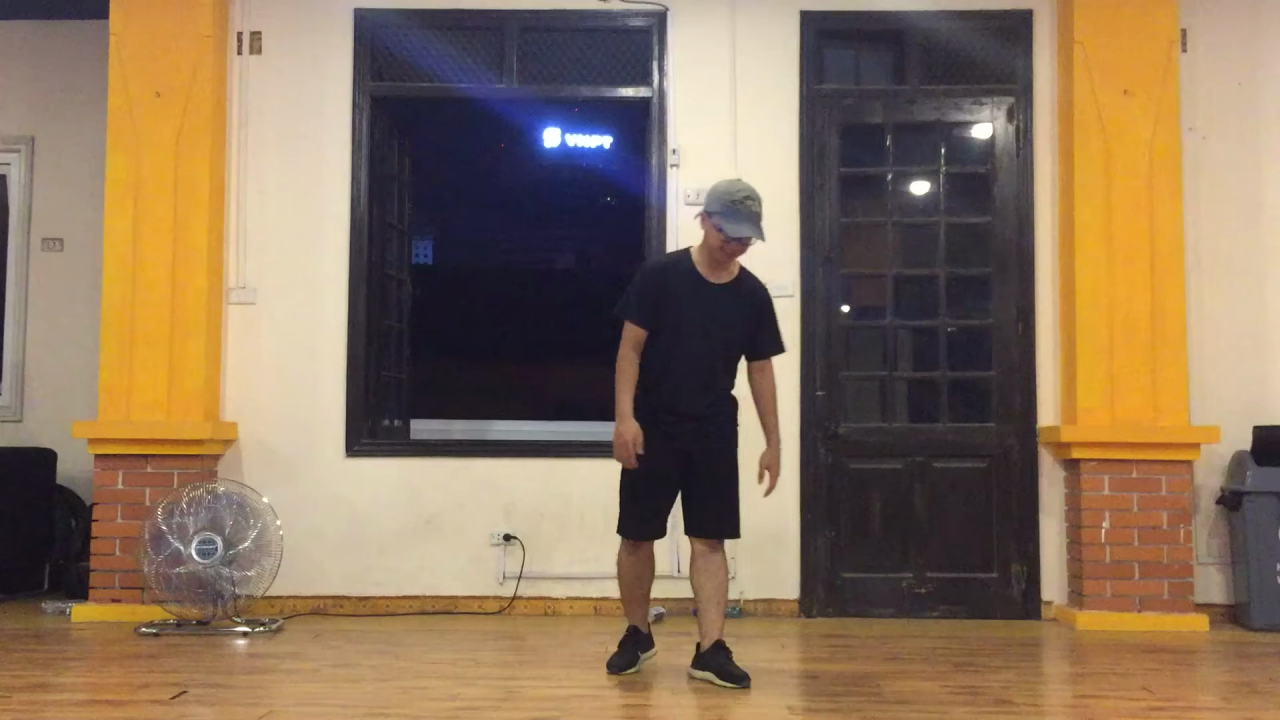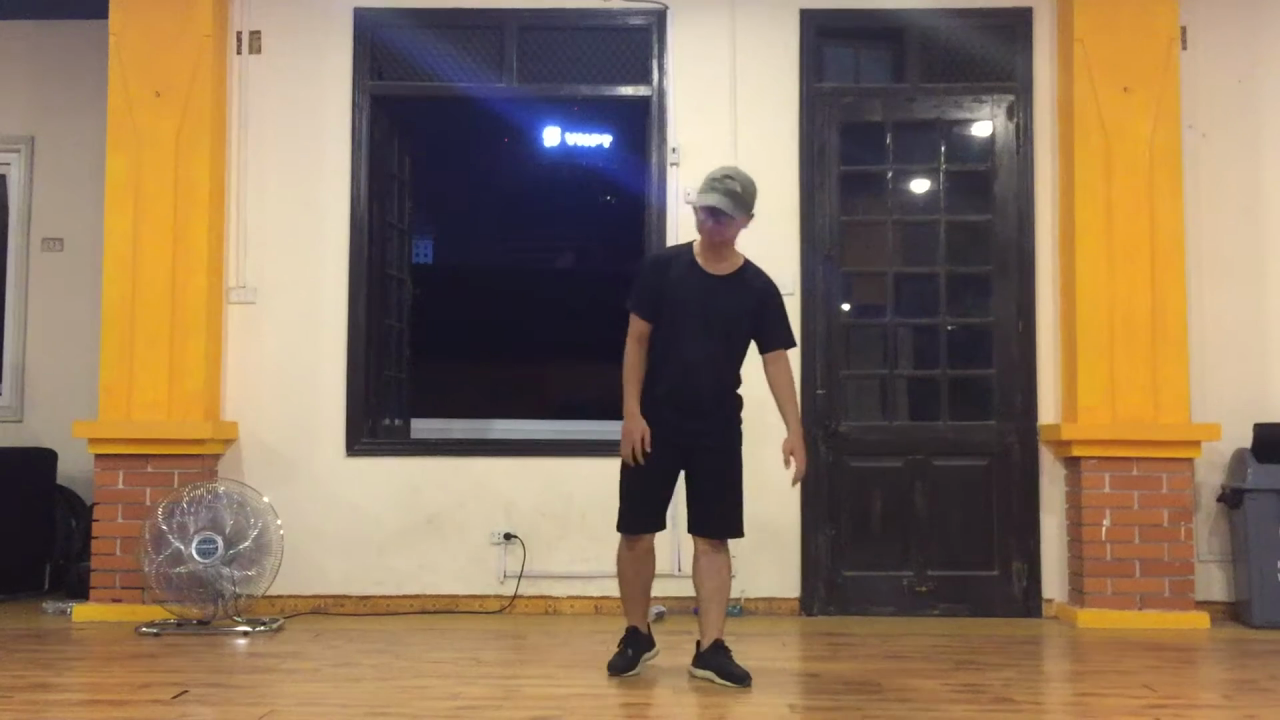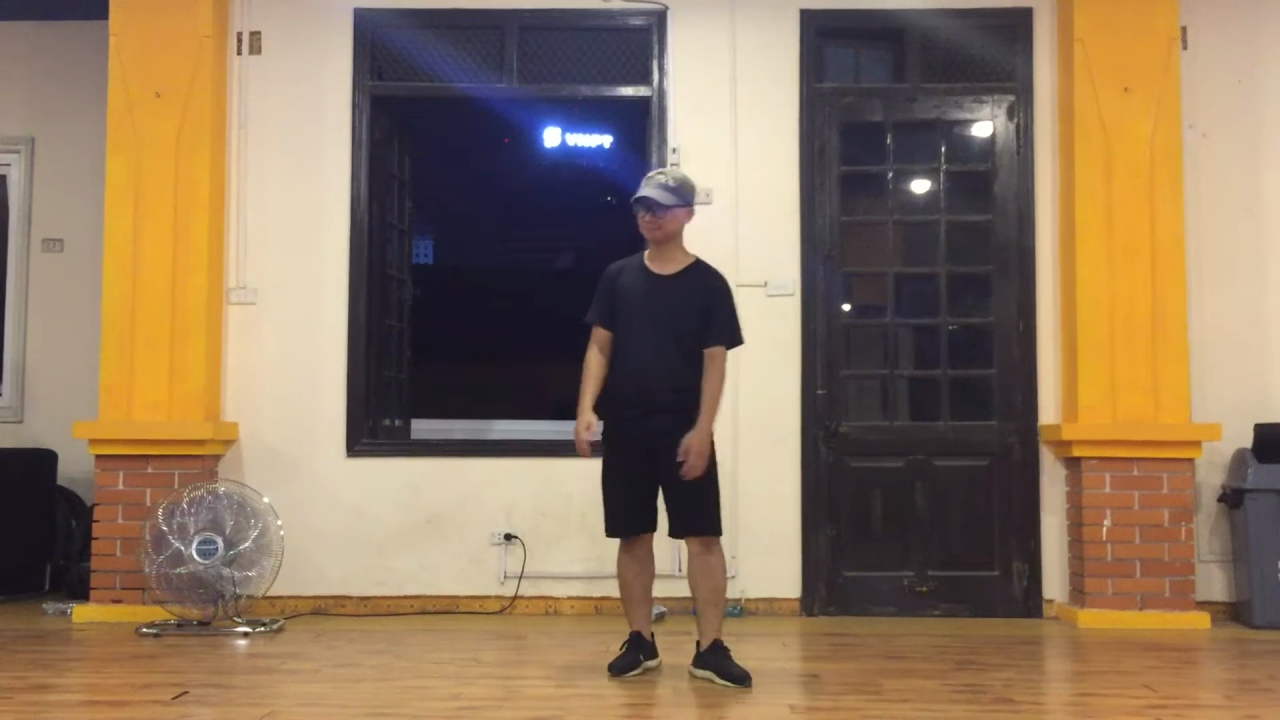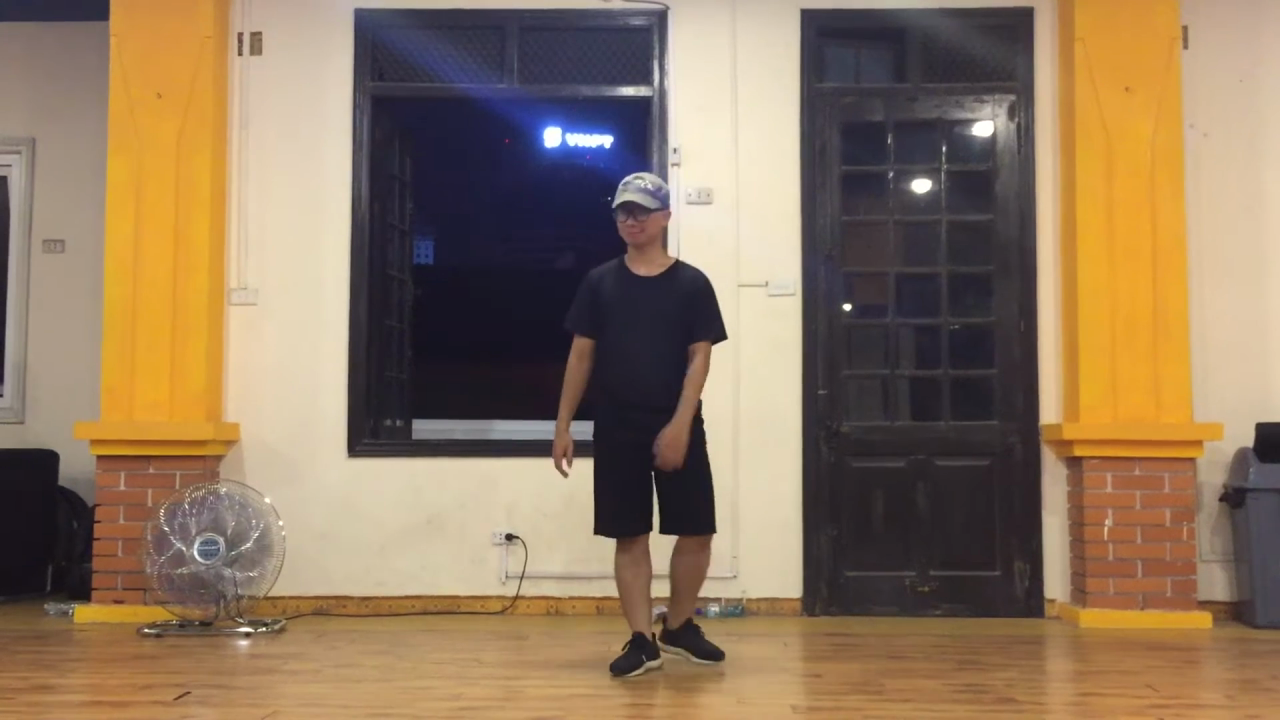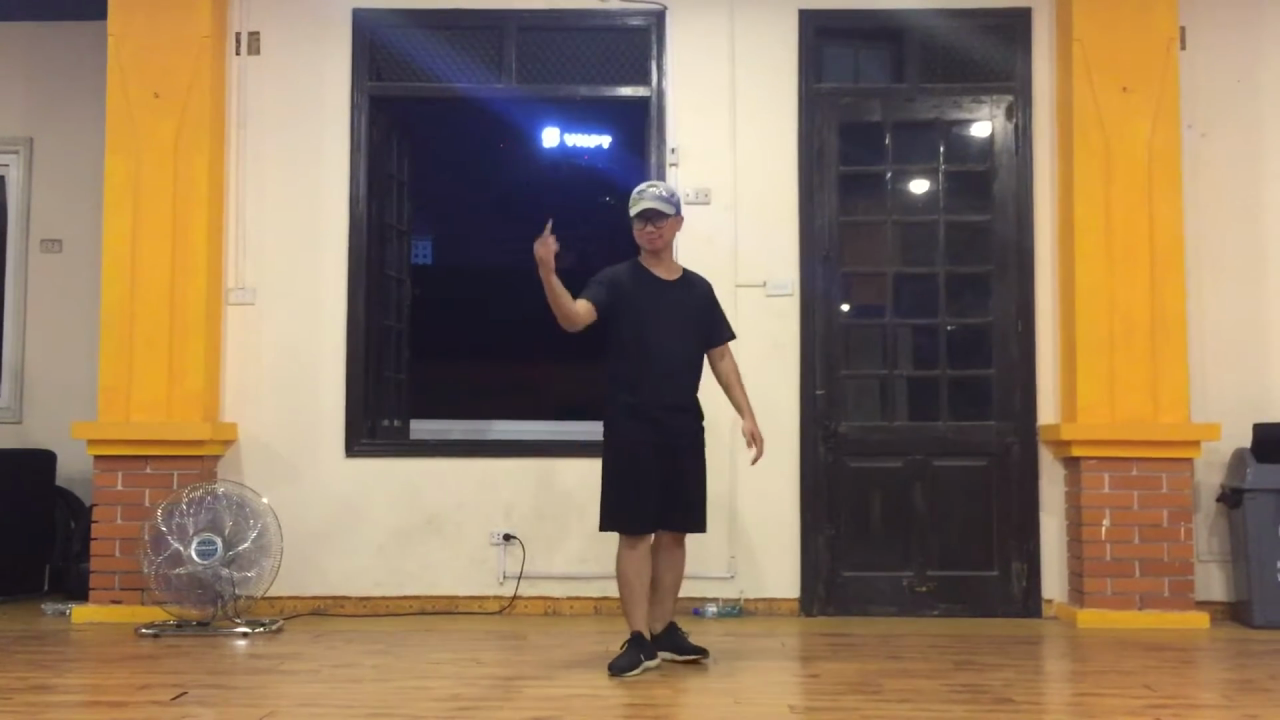
dt=0.4s
person 1, frame 1
left shoulder: (753, 294)
right shoulder: (660, 274)
left elbow: (760, 369)
right elbow: (630, 348)
left wrist: (772, 442)
right wrist: (625, 418)
left hip: (715, 432)
right hip: (654, 427)
left knee: (710, 538)
right knee: (638, 535)
left ankle: (710, 649)
right ankle: (636, 634)
person 1, frame 2
left shoulder: (758, 288)
right shoulder: (662, 267)
left elbow: (776, 359)
right elbow: (637, 340)
left wrist: (794, 430)
right wrist: (631, 413)
left hip: (717, 428)
right hip: (655, 421)
left knee: (713, 537)
right knee: (636, 531)
left ankle: (710, 648)
right ankle: (637, 634)
person 1, frame 3
left shoulder: (709, 284)
right shoulder: (618, 276)
left elbow: (715, 362)
right elbow: (599, 348)
left wrist: (704, 430)
right wrist: (586, 410)
left hip: (684, 428)
right hip: (624, 428)
left knee: (703, 536)
right knee: (633, 536)
left ankle: (710, 648)
right ankle: (640, 640)
person 1, frame 4
left shoulder: (692, 284)
right shoulder: (600, 282)
left elbow: (700, 358)
right elbow: (581, 357)
left wrist: (679, 424)
right wrist: (563, 426)
left hip: (677, 428)
right hip: (616, 431)
left knee: (696, 533)
right knee: (629, 536)
left ankle: (679, 625)
right ankle: (642, 640)
person 1, frame 5
left shoulder: (699, 289)
right shoulder: (617, 281)
left elbow: (720, 356)
right elbow: (574, 316)
left wrist: (747, 415)
right wrist: (547, 273)
left hip: (684, 426)
right hip: (631, 425)
left knee: (674, 532)
right knee: (635, 532)
left ankle: (663, 629)
right ankle: (639, 638)
